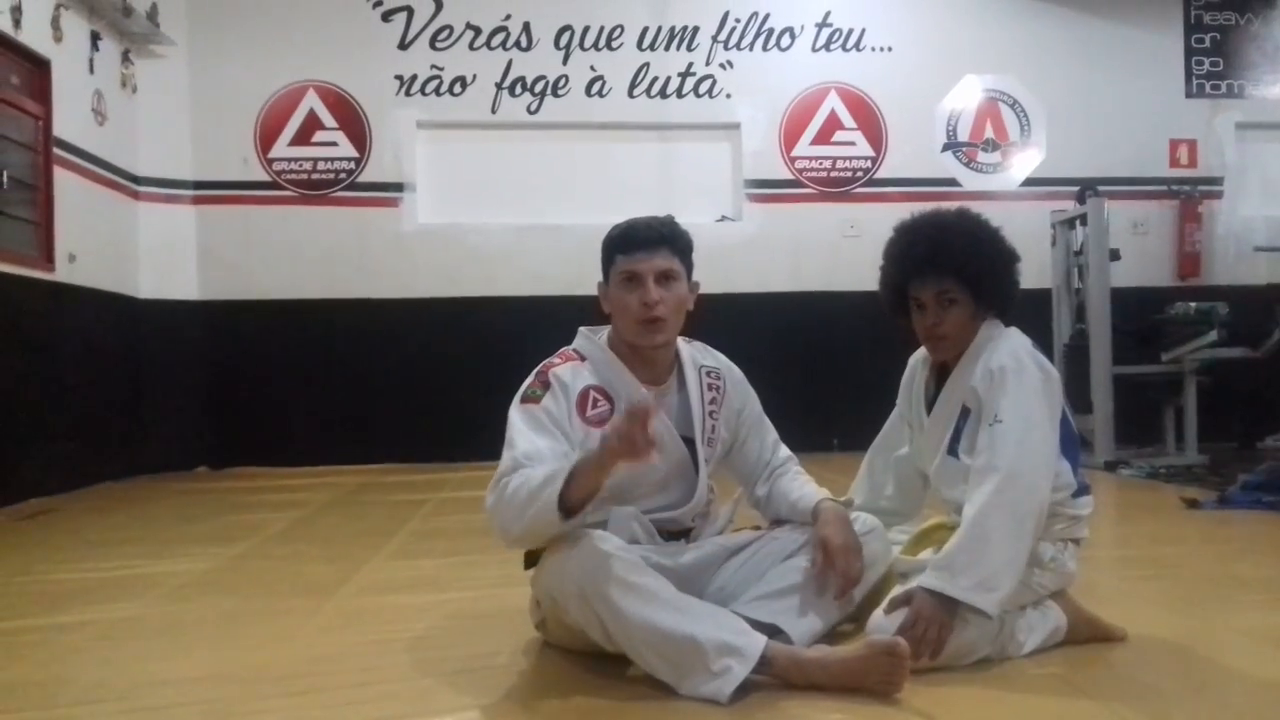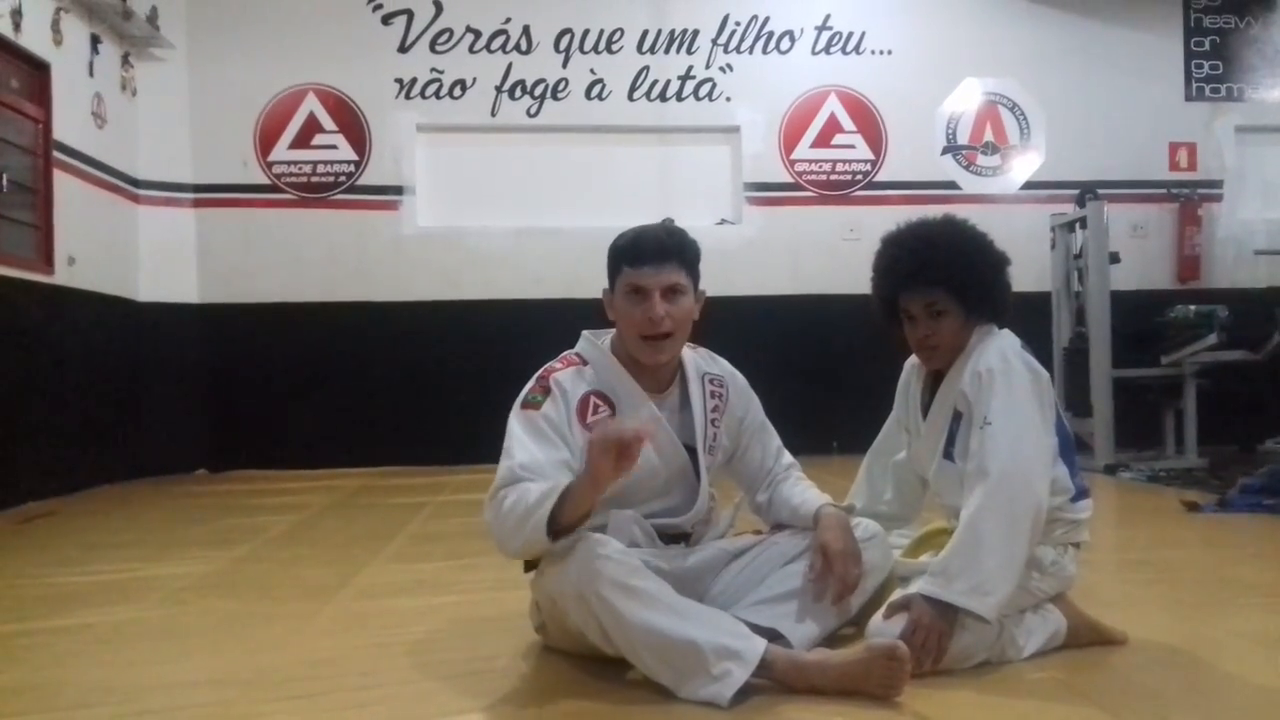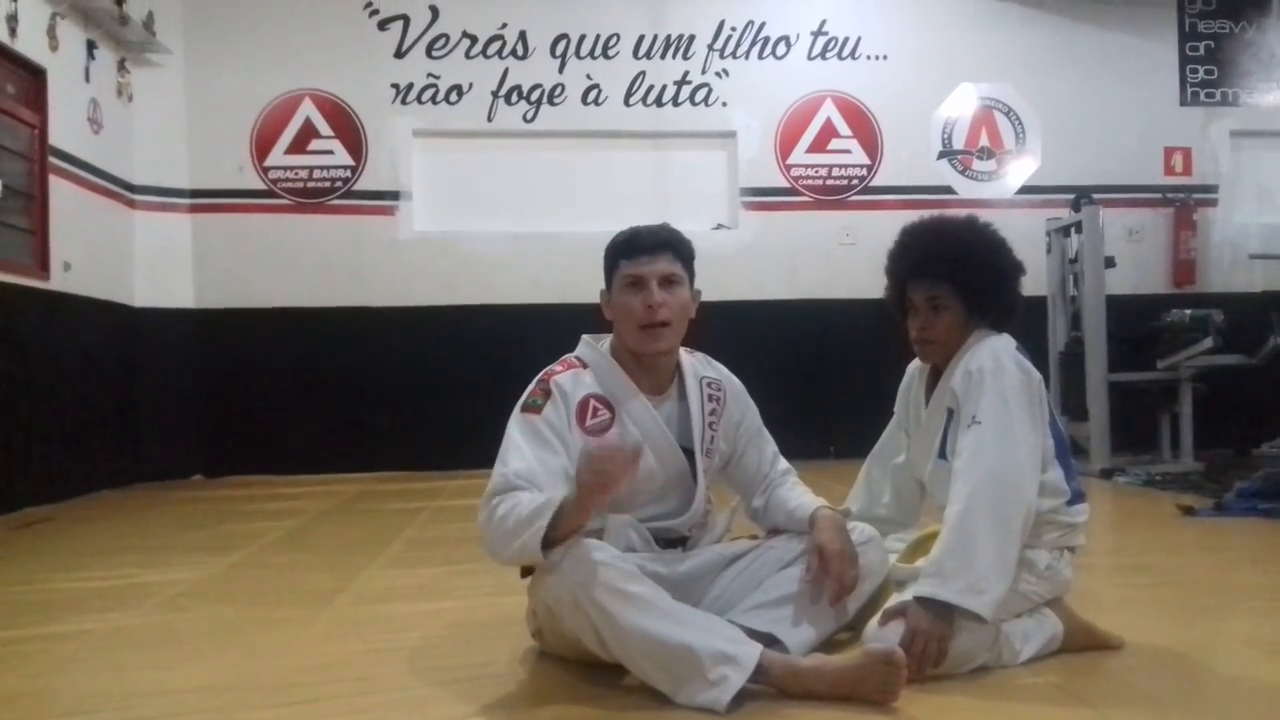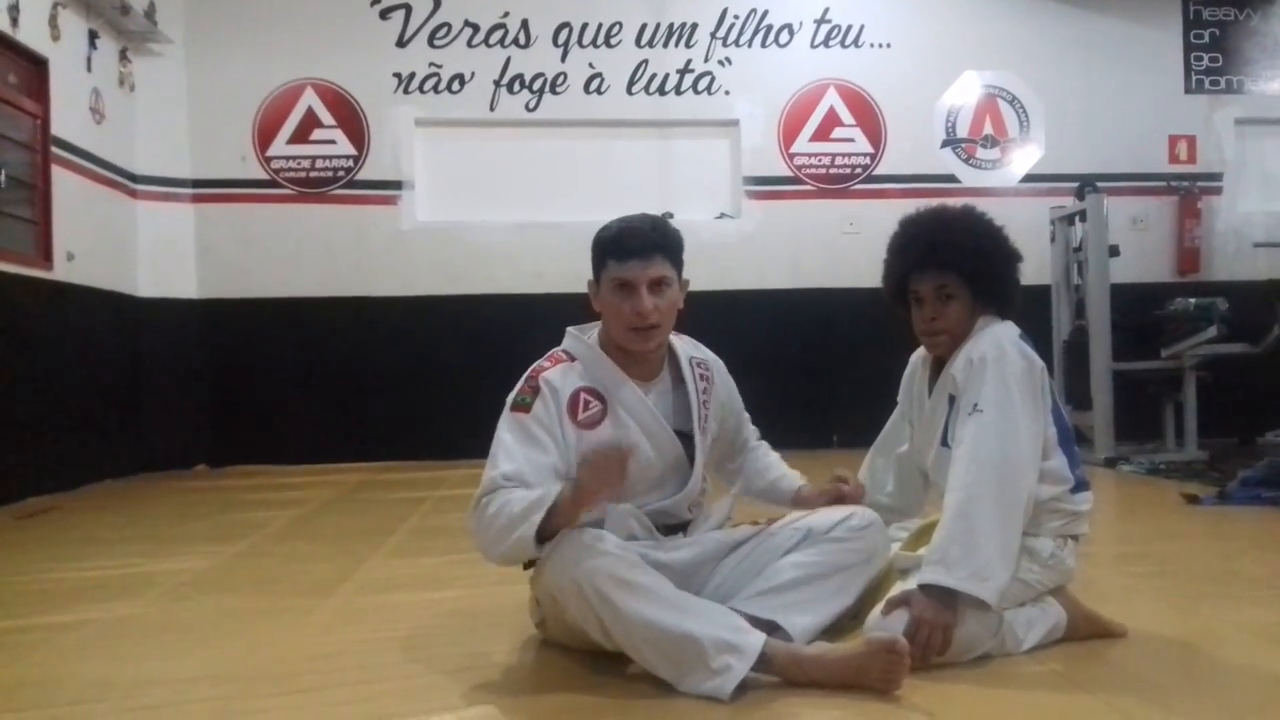
dt=1s
person 1, frame 1
left shoulder: (716, 376)
right shoulder: (559, 382)
left elbow: (772, 470)
right elbow: (512, 511)
left wrist: (827, 510)
right wrist: (601, 460)
left hip: (698, 565)
right hip: (604, 577)
left knee: (865, 538)
right knee: (580, 563)
left ankle: (702, 642)
right ankle: (794, 661)
person 1, frame 2
left shoulder: (718, 382)
right shoulder: (558, 388)
left elbow: (774, 476)
right elbow: (509, 520)
left wrist: (827, 515)
right wrist: (589, 487)
left hip: (698, 571)
right hip: (607, 580)
left knee: (866, 543)
right knee: (578, 566)
left ankle: (720, 642)
right ankle: (792, 664)
person 1, frame 3
left shoulder: (716, 386)
right shoulder: (561, 390)
left elbow: (770, 482)
right elbow: (502, 528)
left wrist: (823, 518)
right wrist: (581, 499)
left hip: (694, 574)
right hip: (598, 591)
left knee: (861, 546)
right knee: (572, 569)
left ankle: (715, 648)
right ankle: (786, 669)
person 1, frame 4
left shoulder: (702, 367)
right shoulder: (551, 385)
left elbow: (740, 447)
right elbow: (493, 525)
left wrist: (801, 492)
right wrist: (574, 497)
left hip: (694, 560)
right hip: (600, 573)
left knee: (859, 529)
right knee: (574, 563)
left ankle: (723, 634)
right ankle: (792, 659)
person 2, frame 1
left shoulder: (1012, 366)
right shoulder: (923, 368)
left elbow: (1008, 493)
right elbow: (893, 468)
left wrist: (948, 588)
left hip: (1033, 541)
right hip: (971, 532)
left knee: (895, 634)
left ankle: (1056, 618)
right ankle: (1031, 606)
person 2, frame 2
left shoulder: (1001, 369)
right shoulder: (918, 373)
left elbow: (1007, 494)
right elbow: (892, 470)
left wrist: (946, 595)
left hip: (1032, 545)
right hip: (976, 537)
left knee: (895, 639)
left ankle: (1055, 621)
right ankle: (1032, 612)
person 2, frame 3
left shoulder: (995, 370)
right shoulder: (921, 374)
left elbow: (989, 493)
right elbow: (891, 474)
left wrist: (941, 598)
left hip: (1028, 549)
right hip: (978, 543)
left knee: (893, 643)
left ankle: (1052, 626)
right ankle: (1029, 616)
person 2, frame 4
left shoulder: (998, 357)
right shoulder: (924, 365)
left elbow: (988, 482)
right elbow: (894, 465)
left wrist: (945, 586)
left hip: (1033, 538)
right hip: (980, 531)
left knee: (896, 631)
left ankle: (1057, 614)
right ankle: (1032, 605)
